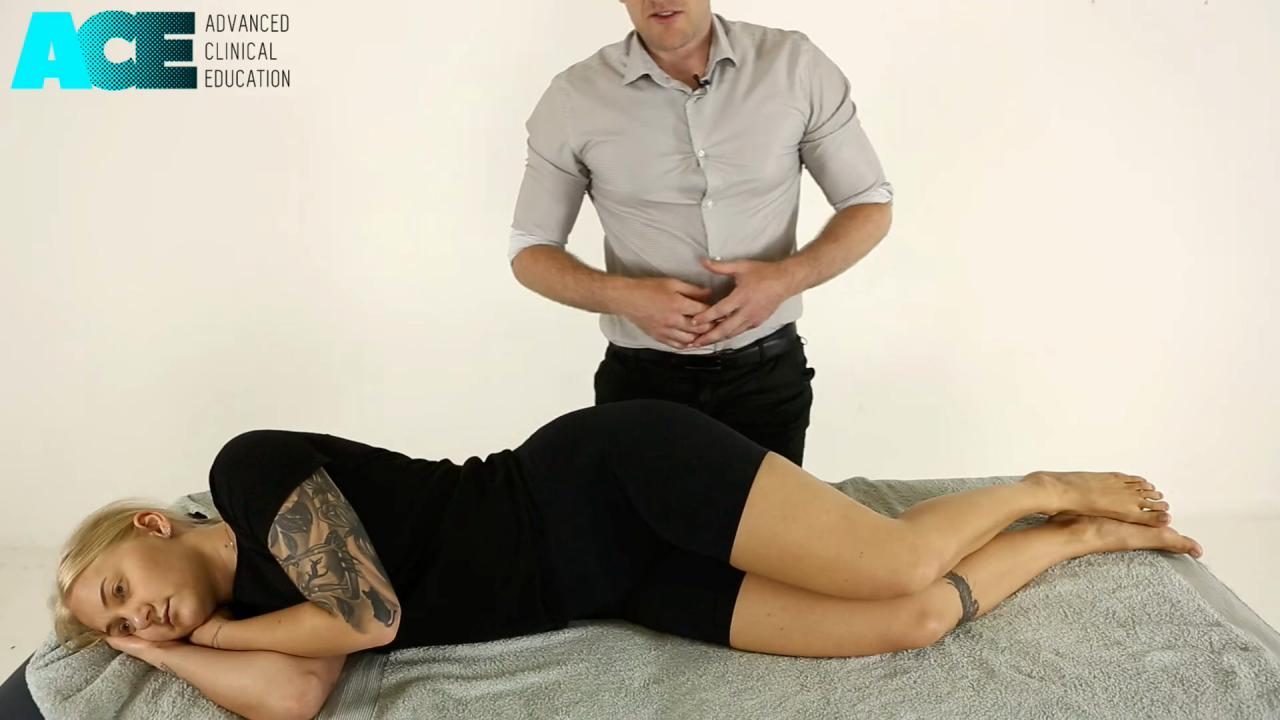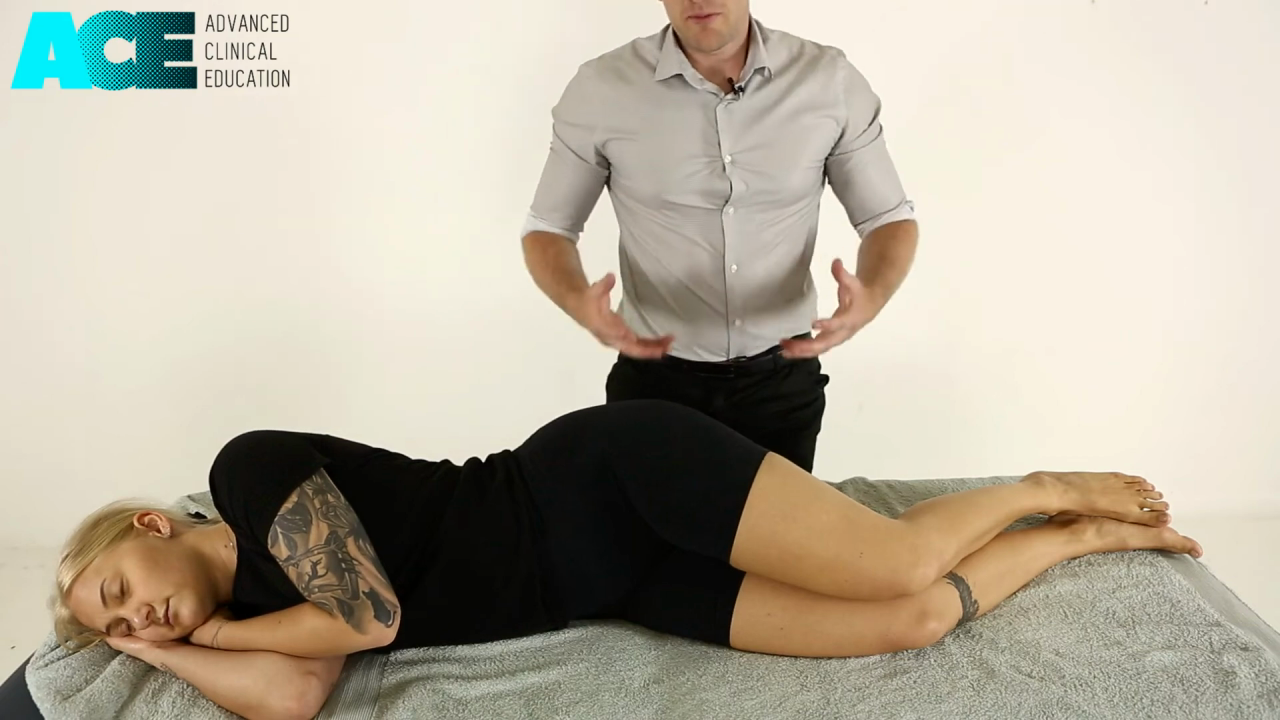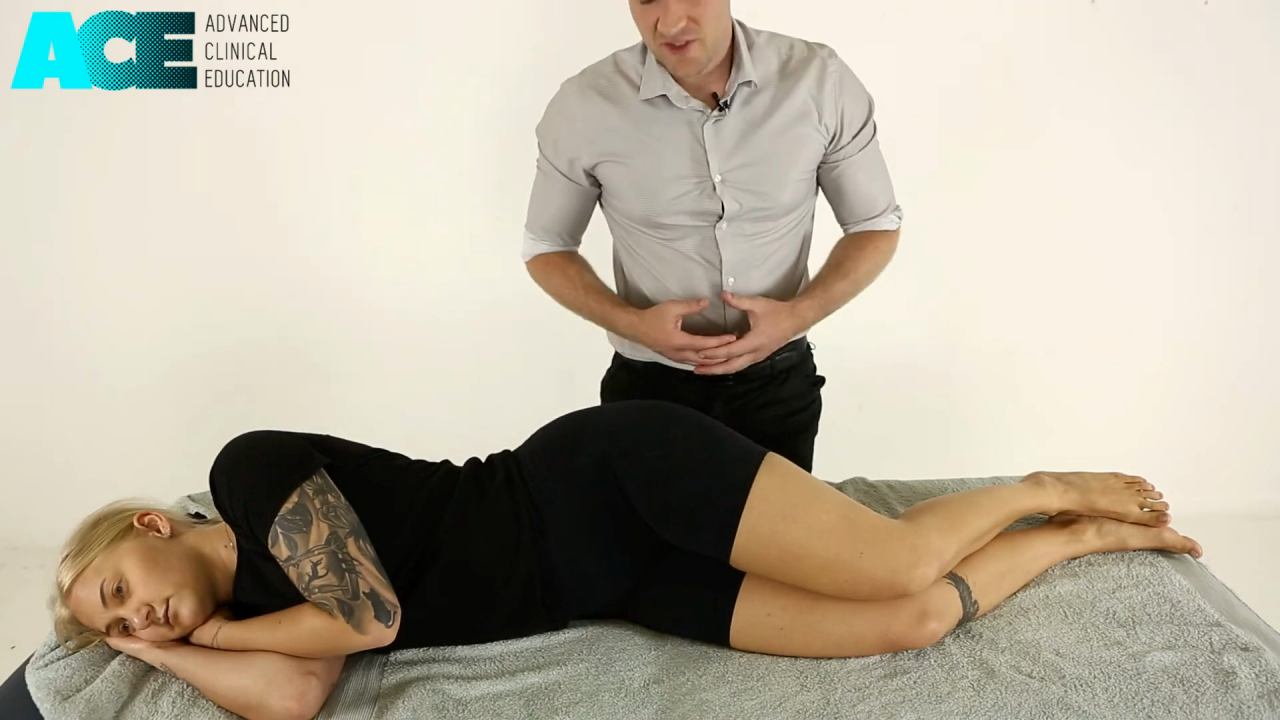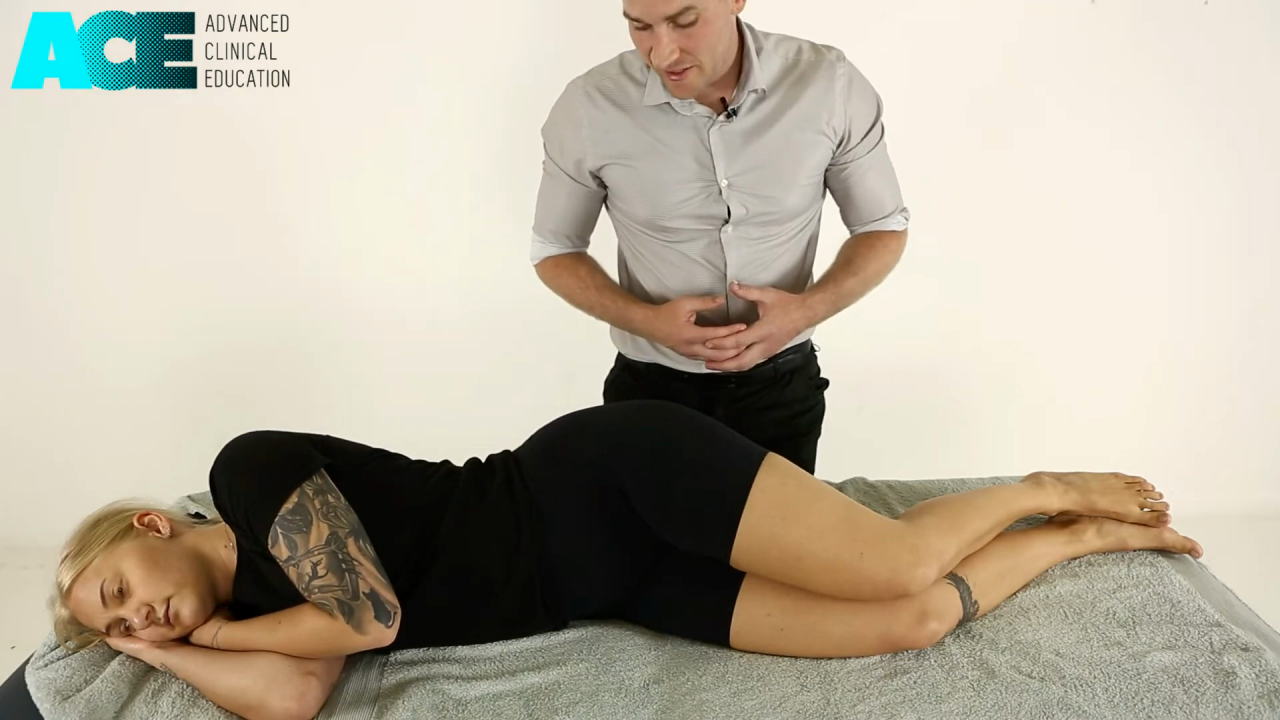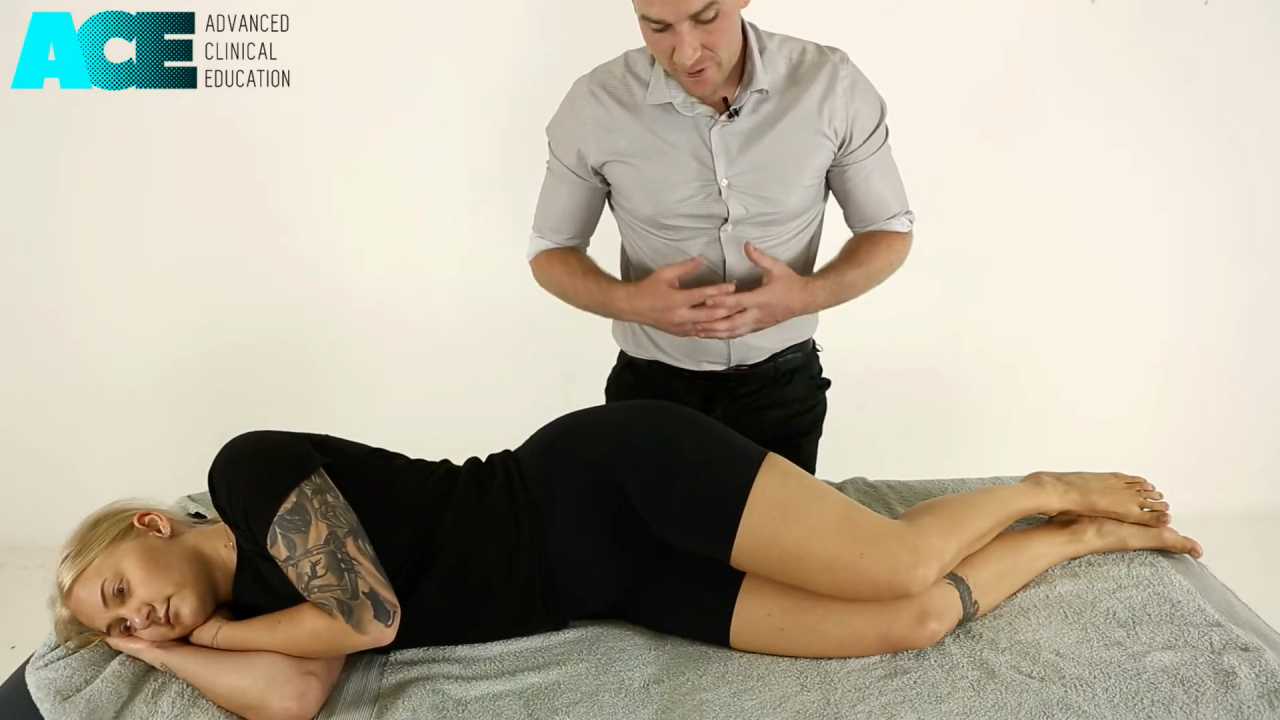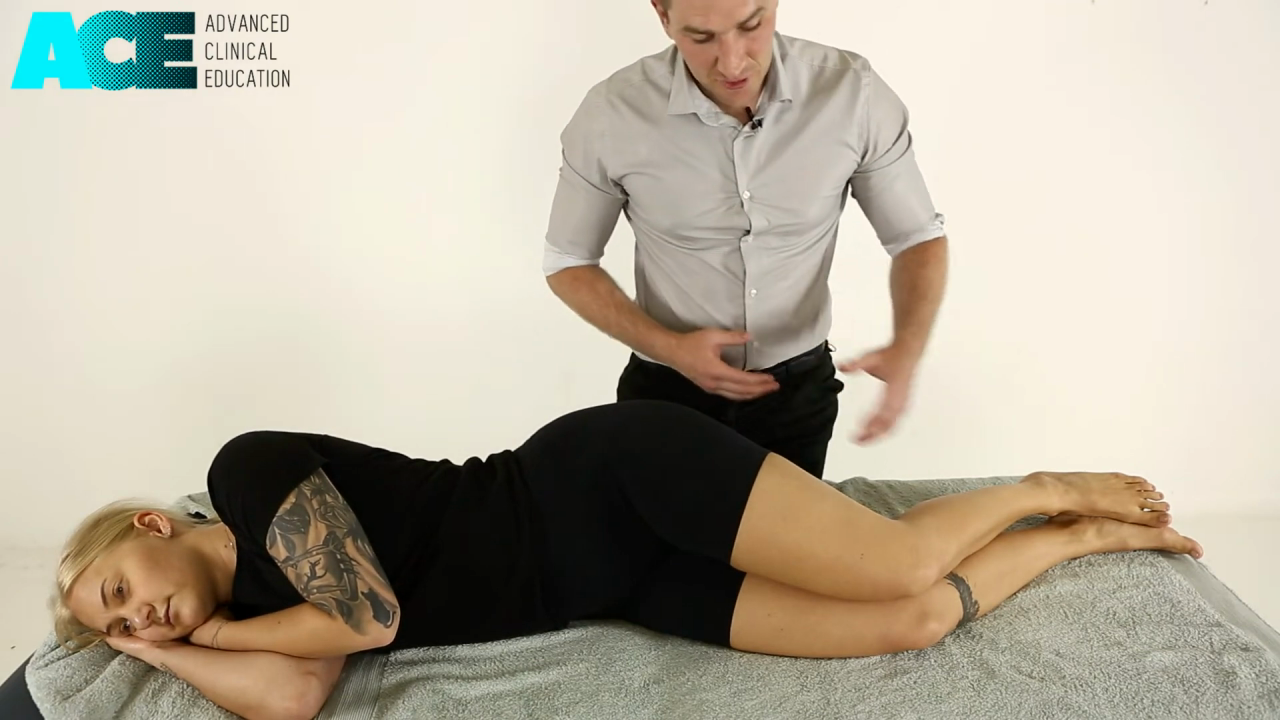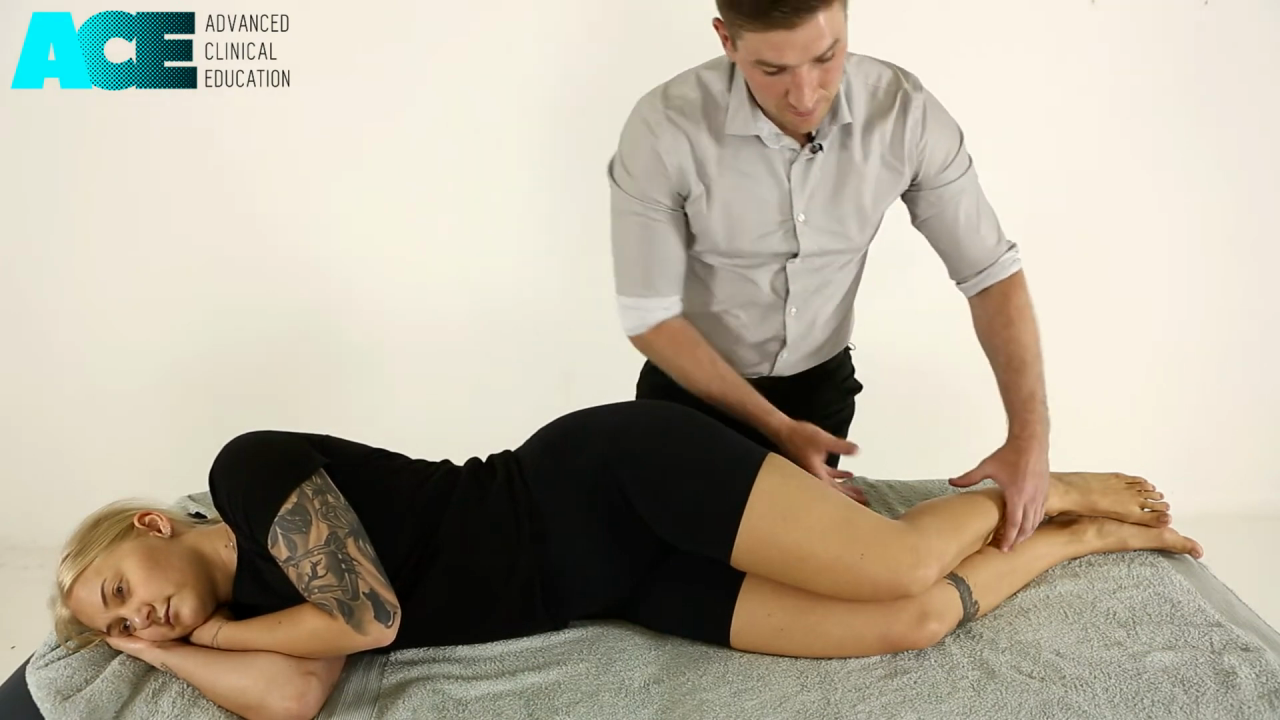
dt=0.5s
person 1, frame 1
left shoulder: (252, 468)
right shoulder: (266, 606)
left elbow: (374, 613)
left wrist: (213, 625)
left hip: (611, 471)
right hip: (621, 584)
left knee: (899, 567)
right knee: (911, 618)
left ankle: (1049, 489)
right ankle: (1086, 537)
person 1, frame 2
left shoulder: (251, 470)
right shoulder: (264, 603)
left elbow: (373, 614)
left wrist: (214, 626)
left hip: (611, 473)
right hip: (621, 586)
left knee: (899, 567)
right knee: (910, 620)
left ankle: (1051, 490)
right ankle: (1085, 537)
person 1, frame 3
left shoulder: (250, 471)
right shoulder: (265, 603)
left elbow: (375, 615)
left wrist: (225, 622)
left hip: (614, 476)
right hip: (623, 588)
left knee: (900, 571)
right knee: (912, 621)
left ankle: (1050, 490)
right ankle: (1084, 538)
person 1, frame 4
left shoulder: (250, 470)
right shoulder: (263, 606)
left elbow: (374, 614)
left wrist: (219, 627)
left hip: (613, 477)
right hip: (625, 589)
left knee: (899, 567)
right knee: (912, 620)
left ankle: (1049, 490)
right ankle: (1081, 539)
person 1, frame 5
left shoulder: (250, 470)
right shoulder: (264, 604)
left elbow: (373, 613)
left wrist: (209, 626)
left hip: (611, 473)
right hip: (624, 587)
left knee: (900, 568)
right knee: (911, 619)
left ankle: (1049, 489)
right ankle: (1084, 537)
person 1, frame 6
left shoulder: (247, 472)
right shoulder: (260, 602)
left elbow: (372, 616)
left wrist: (224, 620)
left hip: (611, 478)
right hip: (622, 588)
left knee: (898, 570)
right knee: (911, 622)
left ankle: (1048, 491)
right ankle: (1084, 539)
person 1, frame 7
left shoulder: (251, 470)
right shoulder: (264, 605)
left elbow: (374, 615)
left wrist: (214, 625)
left hip: (610, 474)
right hip: (621, 584)
left knee: (901, 572)
right knee: (914, 621)
left ankle: (1043, 488)
right ankle: (1082, 536)
person 2, frame 1
left shoulder: (795, 65)
right shoulder: (573, 98)
left elbow: (871, 205)
right elbow: (529, 252)
left wrist: (787, 277)
right wrist: (623, 295)
left hip: (768, 372)
right hip: (641, 379)
person 2, frame 2
left shoulder: (829, 80)
right shoulder: (600, 89)
left elbow: (891, 219)
right elbow: (547, 229)
left wrist: (872, 297)
right wrist: (578, 305)
left hip: (782, 379)
right hip: (654, 379)
person 2, frame 3
left shoulder: (821, 81)
right shoulder: (583, 105)
left elbow: (875, 226)
right elbow: (546, 248)
left wrist: (798, 315)
right wrist: (632, 323)
left hip: (778, 383)
right hip: (648, 386)
person 2, frame 4
left shoulder: (830, 85)
right shoulder: (589, 108)
left elbow: (883, 228)
right elbow: (554, 251)
left wrist: (808, 309)
right wrist: (646, 320)
left hip: (782, 384)
right hip: (652, 387)
person 2, frame 5
left shoulder: (831, 85)
right shoulder: (595, 105)
left elbow: (891, 230)
right elbow: (549, 251)
left wrist: (808, 295)
right wrist: (630, 302)
left hip: (783, 384)
right hip: (654, 386)
person 2, frame 6
left shoulder: (852, 93)
right shoulder: (610, 115)
left elbow: (918, 236)
right elbow: (567, 263)
left wrist: (907, 351)
right wrist: (669, 349)
left hip: (798, 389)
right hip: (667, 391)
person 2, frame 7
left shoulder: (906, 112)
right shoulder: (663, 130)
left elbow: (992, 272)
right elbow: (647, 317)
left wrist: (1030, 436)
right wrist: (776, 430)
left hip: (820, 386)
right hip: (693, 393)
